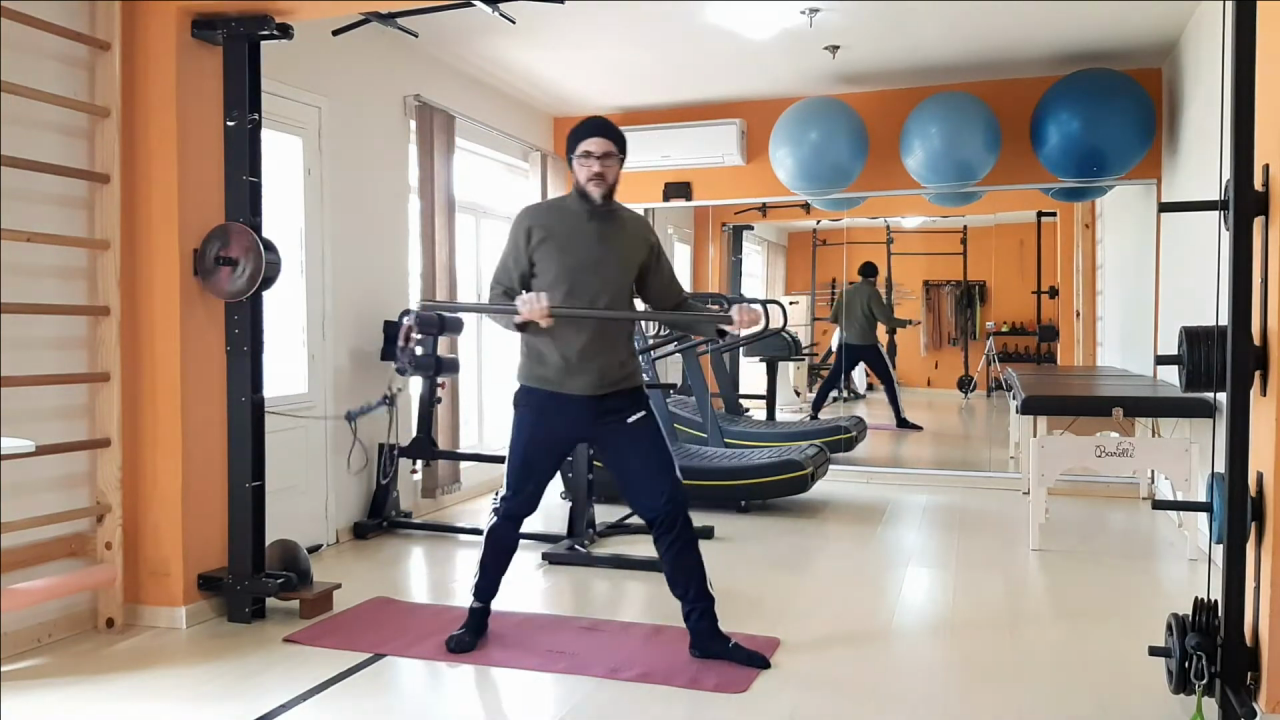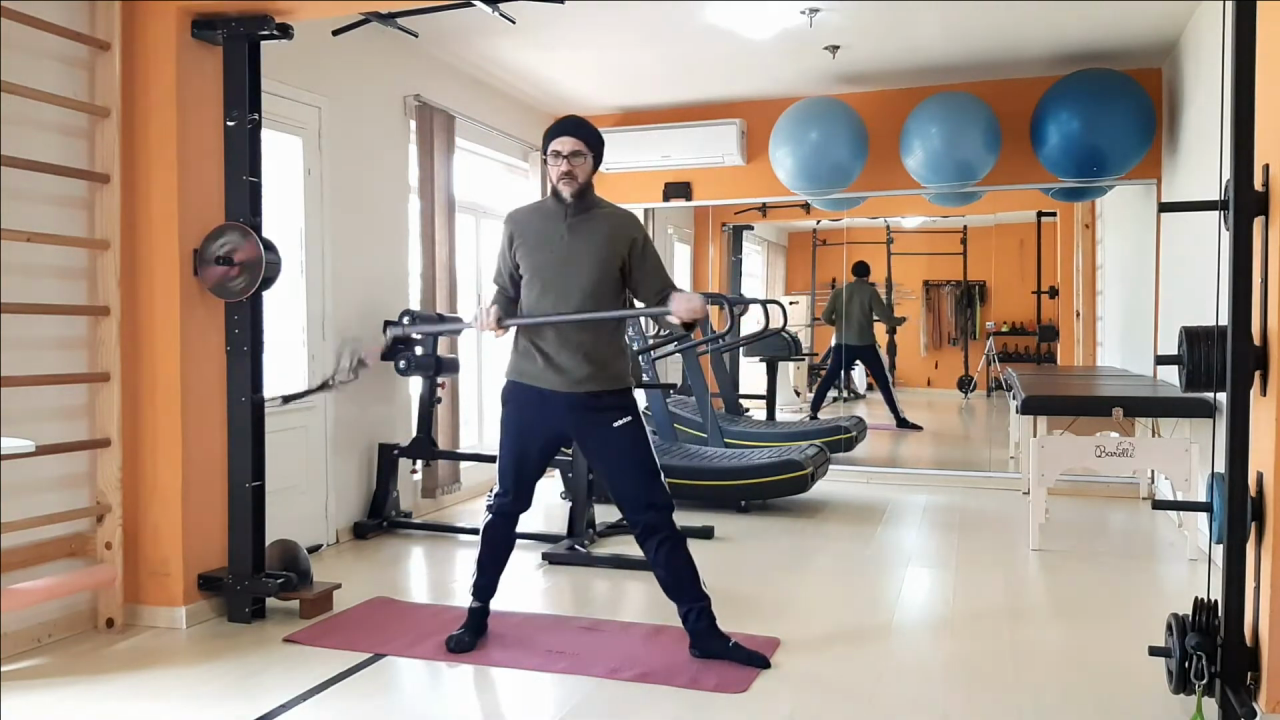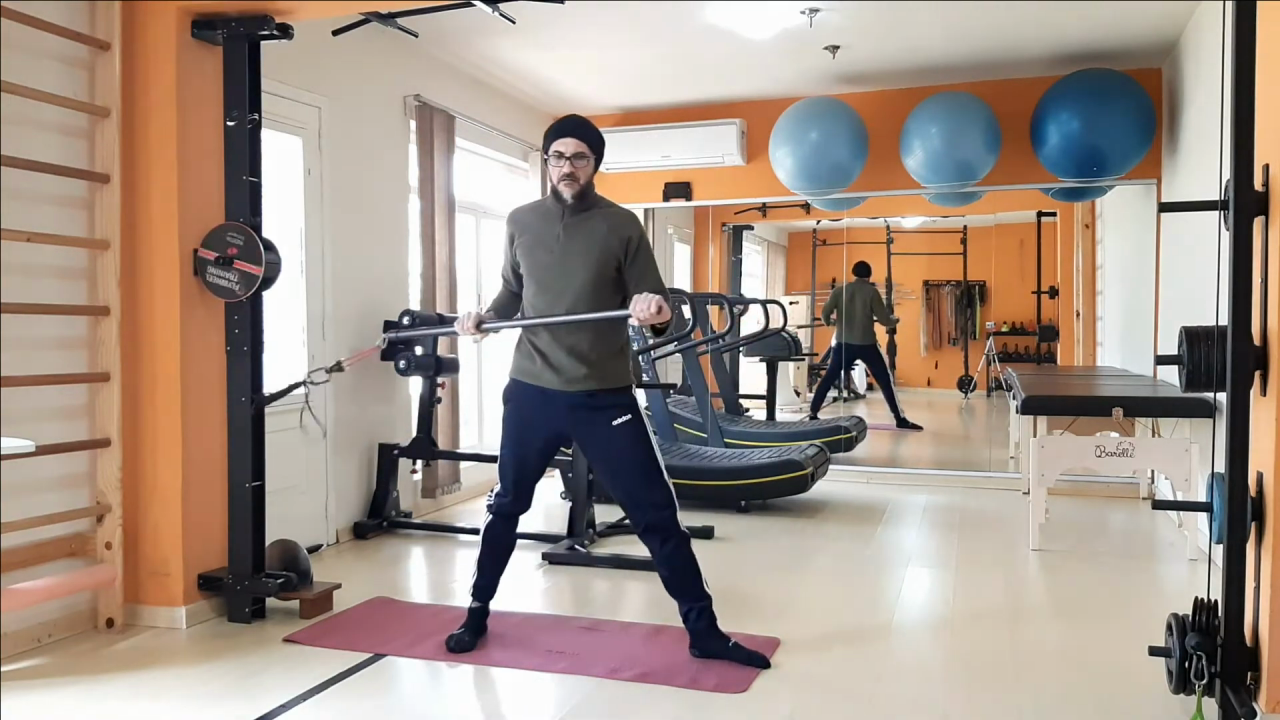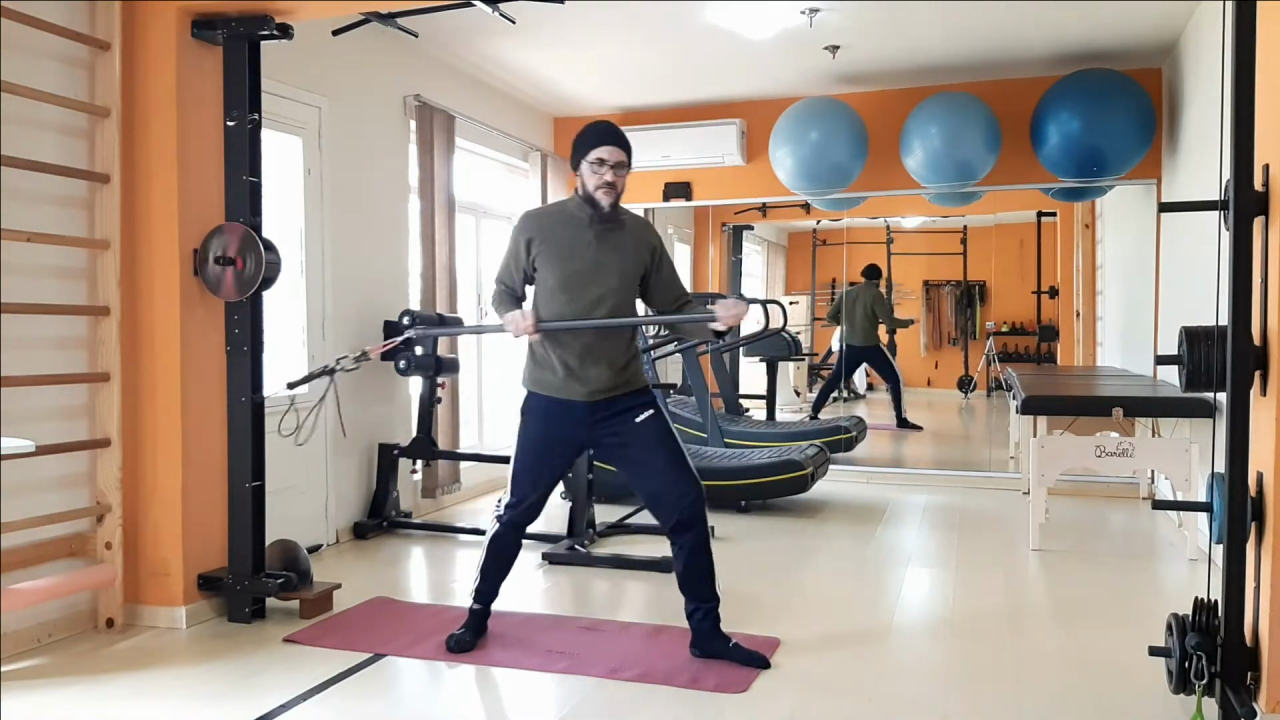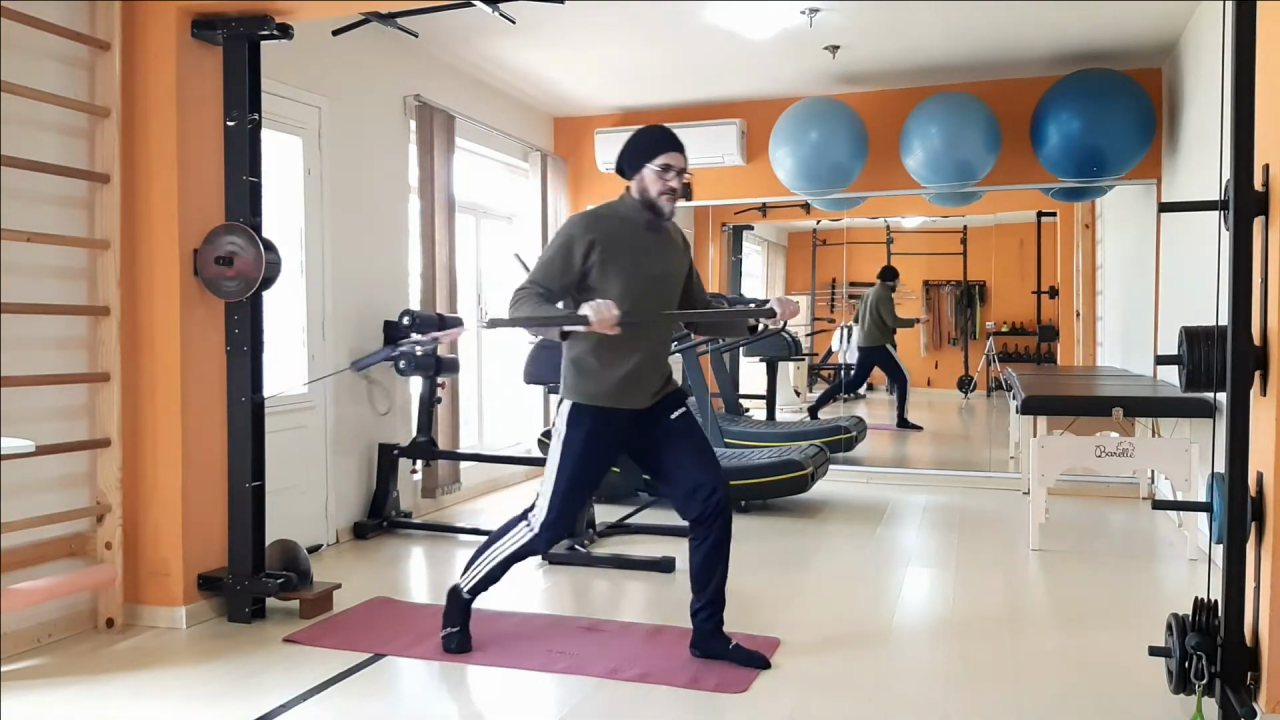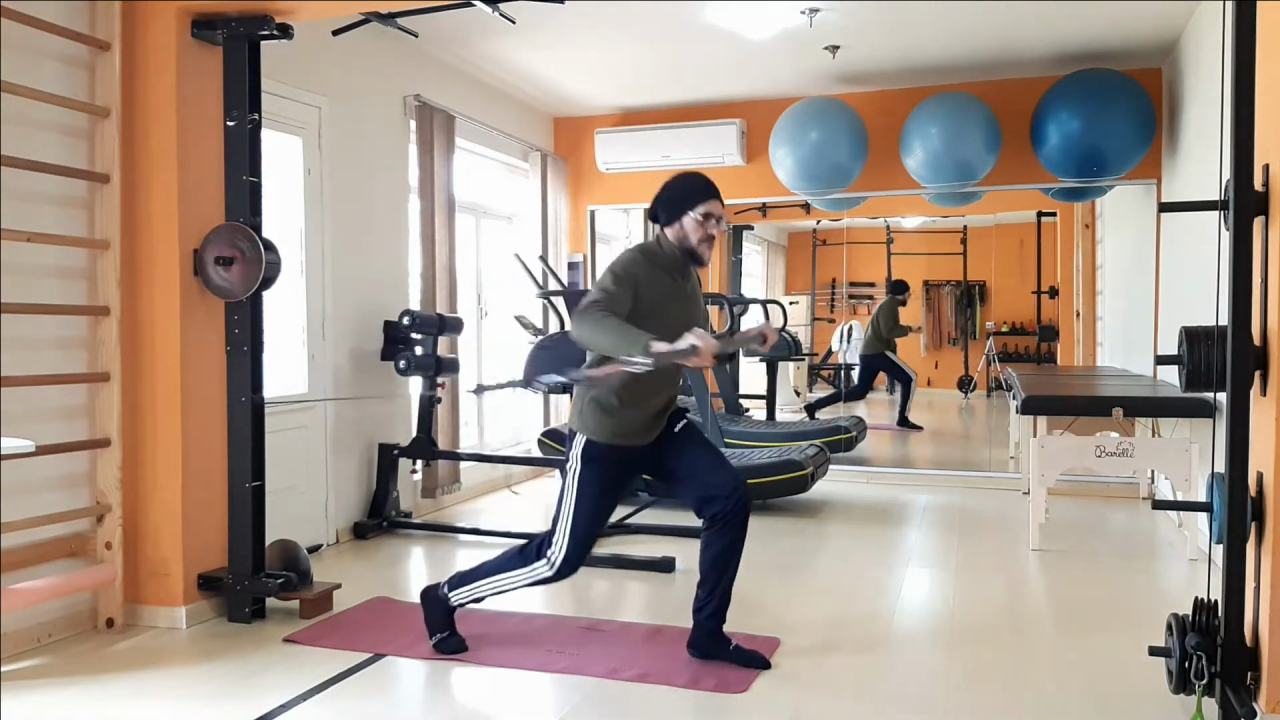
dt=0.3s
person 1, frame 1
left shoulder: (637, 231)
right shoulder: (533, 222)
left elbow: (672, 306)
right elbow: (500, 298)
left wrist: (723, 318)
right wrist: (523, 310)
left hip: (620, 397)
right hip: (545, 394)
left knee: (669, 510)
right knee: (512, 507)
left ankle: (706, 634)
right ankle: (478, 613)
person 1, frame 2
left shoulder: (623, 227)
right shoulder: (520, 224)
left elbow: (660, 297)
right elbow: (504, 291)
left wrist: (685, 306)
right wrist: (492, 313)
left hip: (605, 395)
right hip: (531, 392)
left knee: (651, 513)
right knee: (505, 505)
left ankle: (704, 632)
right ankle: (478, 612)
person 1, frame 3
left shoulder: (622, 226)
right shoulder: (522, 222)
left elbow: (654, 301)
left wrist: (655, 311)
right wrist: (485, 315)
left hip: (604, 395)
right hip: (532, 390)
left knee: (656, 511)
right knee: (506, 504)
left ankle: (704, 632)
right ankle: (478, 611)
person 1, frame 4
left shoulder: (641, 235)
right shoulder: (536, 226)
left elbow: (675, 307)
right elbow: (505, 291)
left wrist: (716, 318)
right wrist: (513, 315)
left hip: (624, 399)
right hip: (553, 400)
left knee: (685, 506)
right knee: (516, 511)
left ankle: (707, 633)
right ankle: (478, 612)
person 1, frame 5
left shoulder: (675, 241)
right shoulder: (590, 228)
left elbow: (701, 317)
right elbow: (524, 302)
right wrist: (578, 315)
left hip: (657, 400)
right hip: (593, 403)
left knee: (711, 502)
right knee: (549, 521)
left ankle: (709, 634)
right ankle: (461, 597)
person 1, frame 6
left shoulder: (689, 277)
right shoulder: (635, 267)
right elbow: (588, 321)
right wrist: (659, 345)
left hip: (660, 423)
right hip: (604, 432)
left knee: (730, 501)
right knee: (558, 559)
left ankle: (708, 634)
right ankle: (443, 597)
